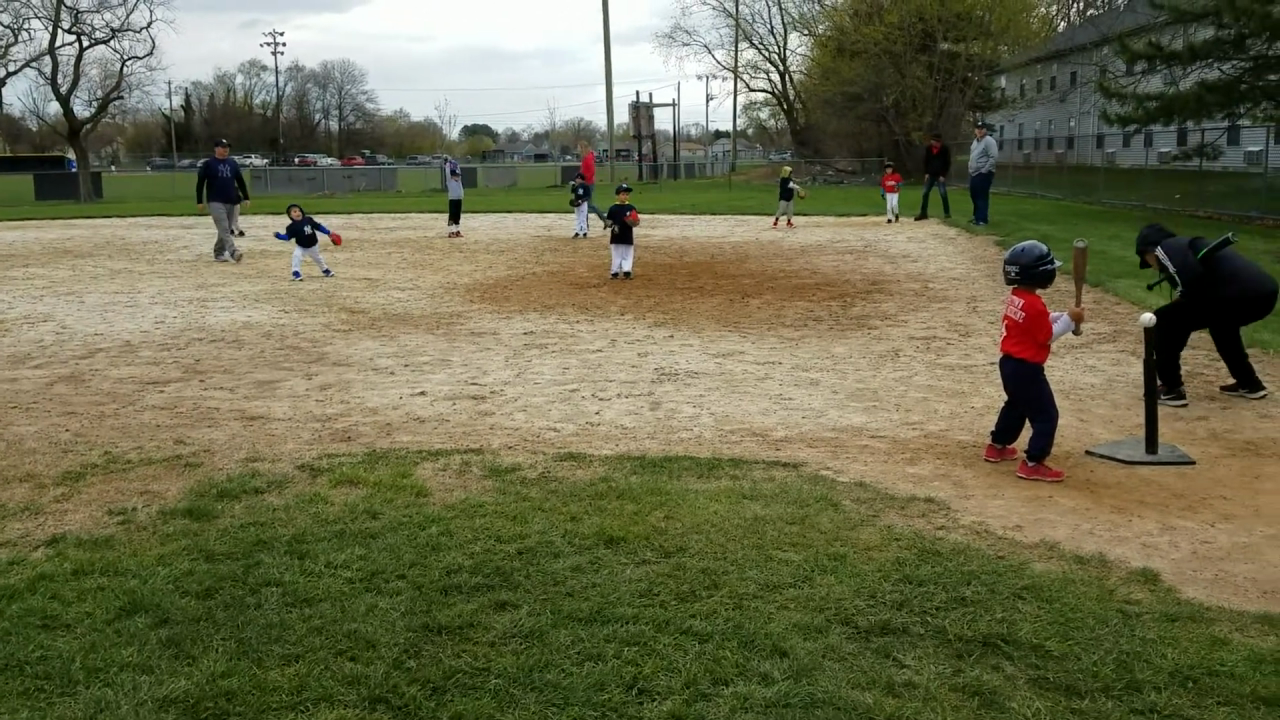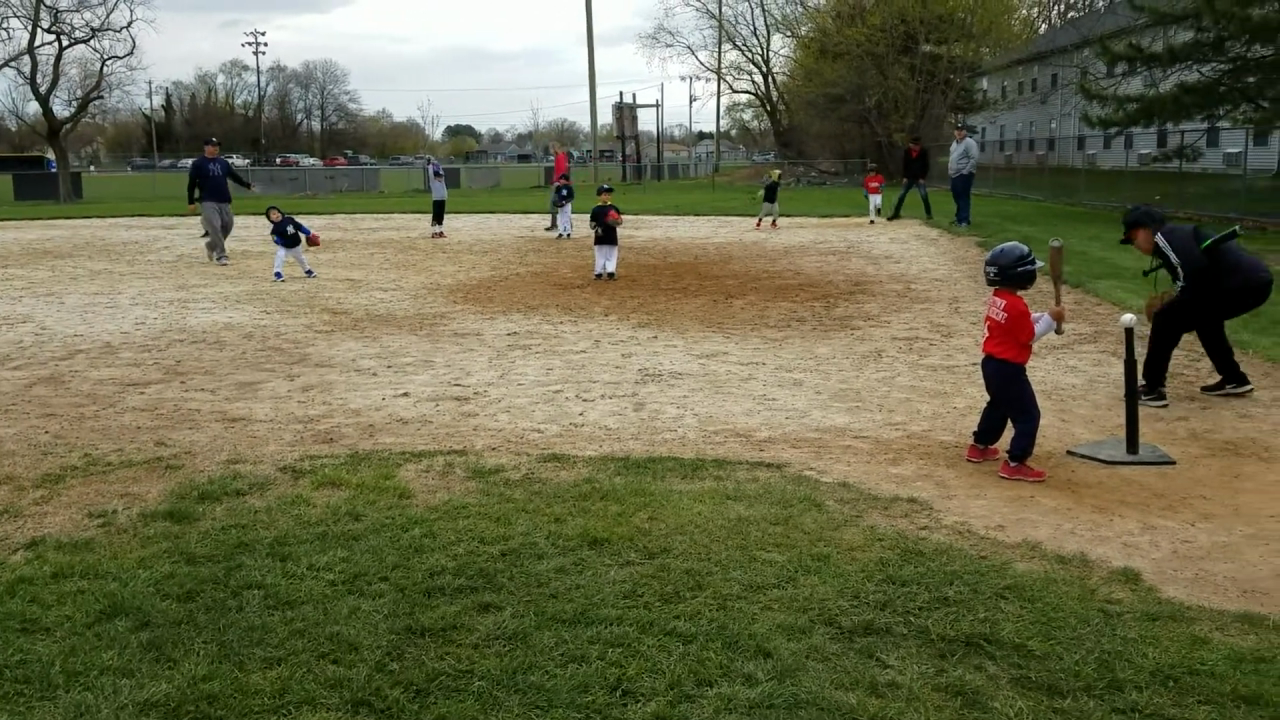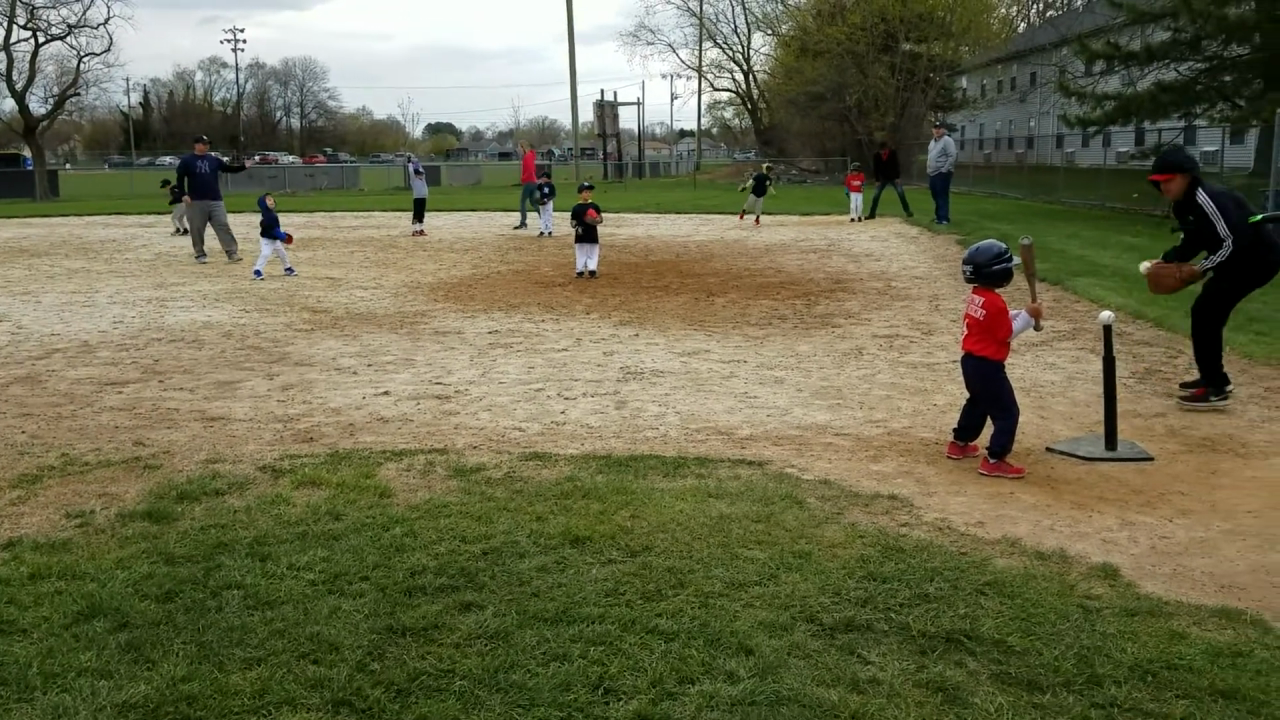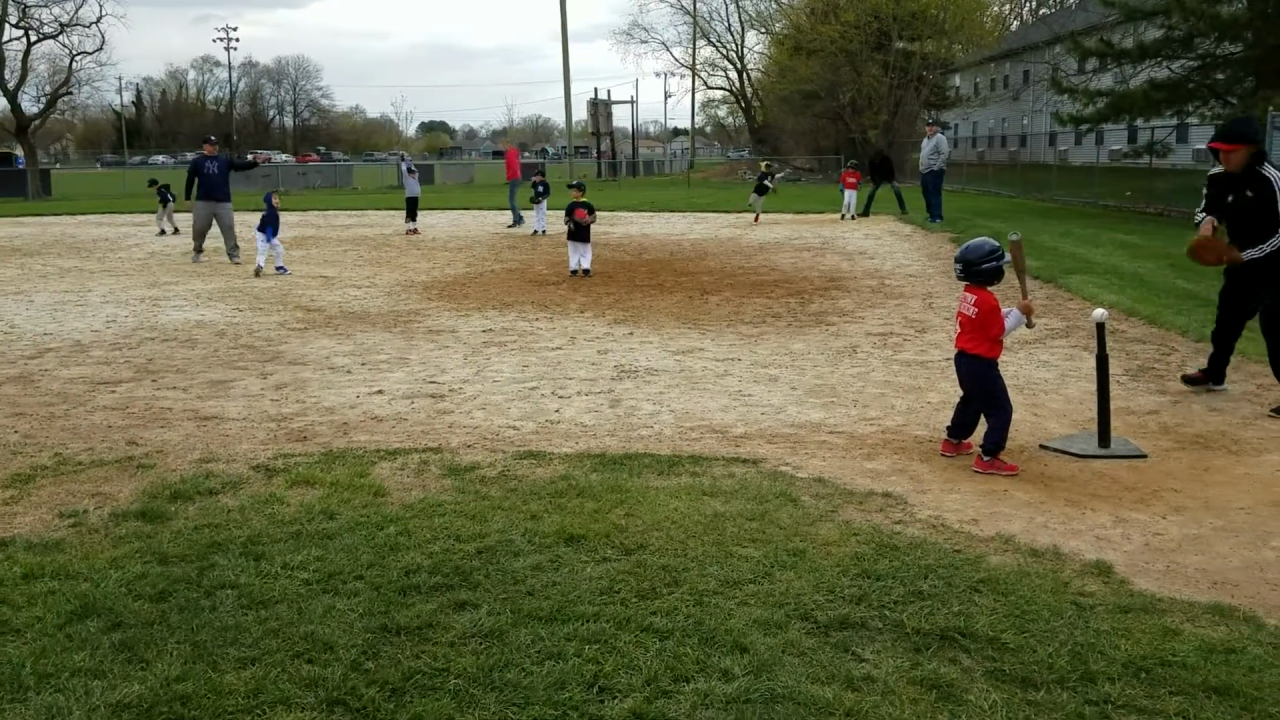
dt=0.3s
person 1, frame 1
left shoulder: (1015, 297)
right shoulder: (1034, 304)
right elbow: (1047, 336)
left wrist: (1063, 316)
right wrist: (1070, 320)
left hip: (1009, 363)
right hip: (1026, 368)
left knee: (1015, 405)
right knee: (1046, 415)
left ankle: (997, 445)
right ankle: (1033, 463)
person 1, frame 2
left shoulder: (996, 298)
right shoulder: (1016, 305)
right elbow: (1029, 336)
left wrist: (1043, 316)
right wrist: (1050, 319)
left hip: (991, 363)
right hip: (1008, 369)
left knee: (998, 405)
right knee: (1028, 415)
left ankle: (979, 446)
right ankle: (1015, 464)
person 1, frame 3
left shoulder: (976, 296)
right shoulder: (994, 302)
right elbow: (1007, 333)
left wrist: (1022, 313)
right wrist: (1028, 316)
left hip: (971, 360)
right hip: (987, 366)
left knee: (977, 402)
right knee: (1007, 412)
left ankle: (959, 443)
right ankle: (994, 460)
person 1, frame 4
left shoulder: (968, 294)
right shoulder: (986, 300)
right elbow: (999, 331)
left wrist: (1013, 311)
right wrist: (1019, 313)
left hip: (964, 358)
right hip: (981, 364)
left knee: (971, 400)
right knee: (1000, 409)
left ankle: (953, 441)
right ankle: (988, 458)
person 2, frame 1
left shoulder: (1164, 248)
left elbow: (1191, 279)
left wrist: (1180, 300)
left hip: (1237, 296)
left knee: (1164, 321)
right knee: (1219, 318)
left ankle: (1171, 389)
right ankle: (1249, 383)
person 2, frame 2
left shoulder: (1165, 236)
right shoulder: (1179, 236)
left elbow: (1193, 270)
left wrist: (1178, 297)
left hip: (1238, 286)
right hip: (1258, 283)
left knee: (1165, 319)
right knee: (1204, 315)
left ankle: (1153, 389)
right ankle: (1234, 379)
person 2, frame 3
left shoulder: (1207, 199)
right shoulder: (1182, 205)
left elbow: (1233, 243)
right elbow: (1191, 243)
left wrist: (1202, 268)
right wrist: (1167, 262)
left hip: (1257, 258)
right hip: (1235, 262)
left knee: (1205, 313)
right knee: (1203, 313)
left ankle: (1214, 388)
right ankle: (1215, 380)
person 2, frame 4
right shoulder: (1217, 178)
right elbow: (1204, 212)
left wrist: (1246, 256)
right wrist: (1205, 222)
right hip: (1243, 261)
right knee: (1227, 318)
right ankle: (1214, 374)
